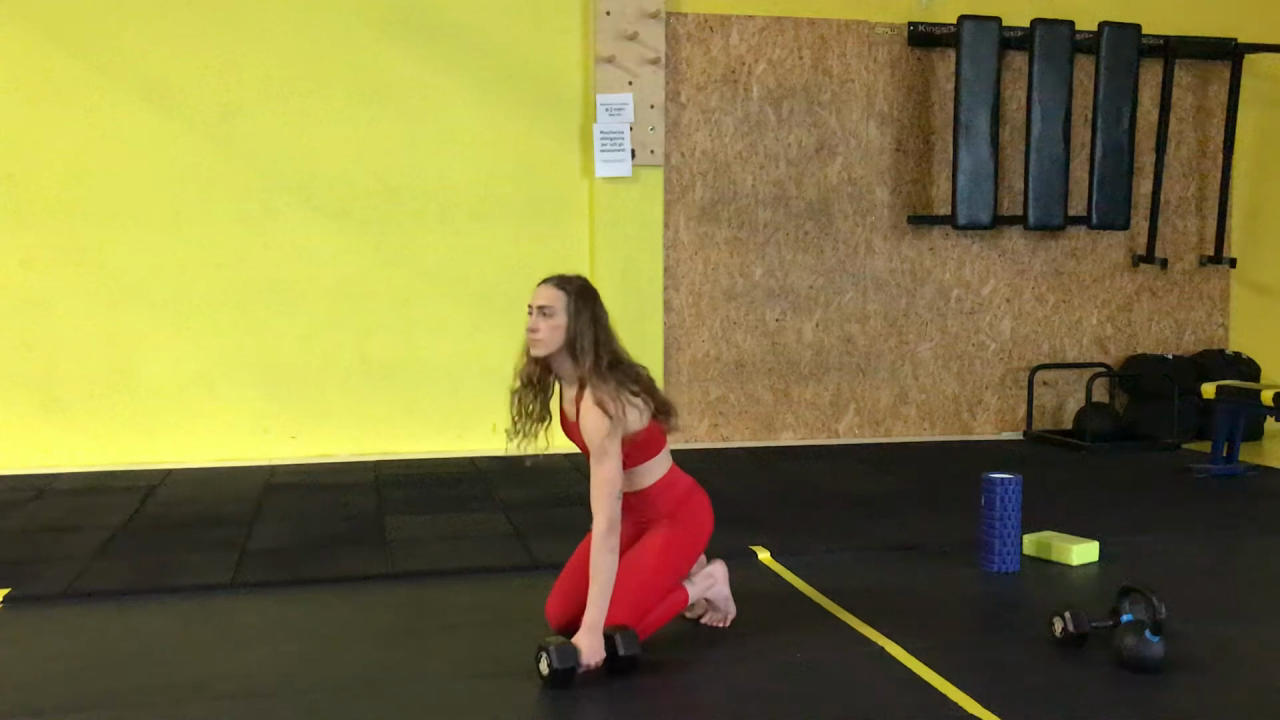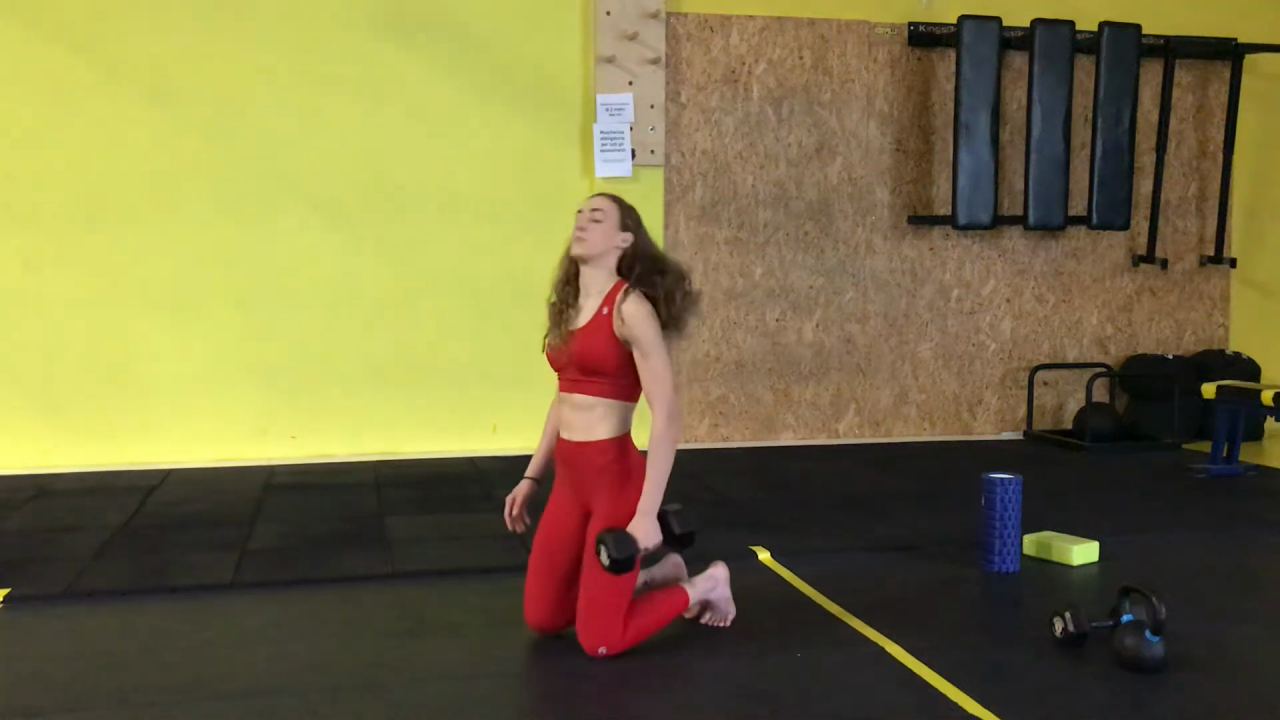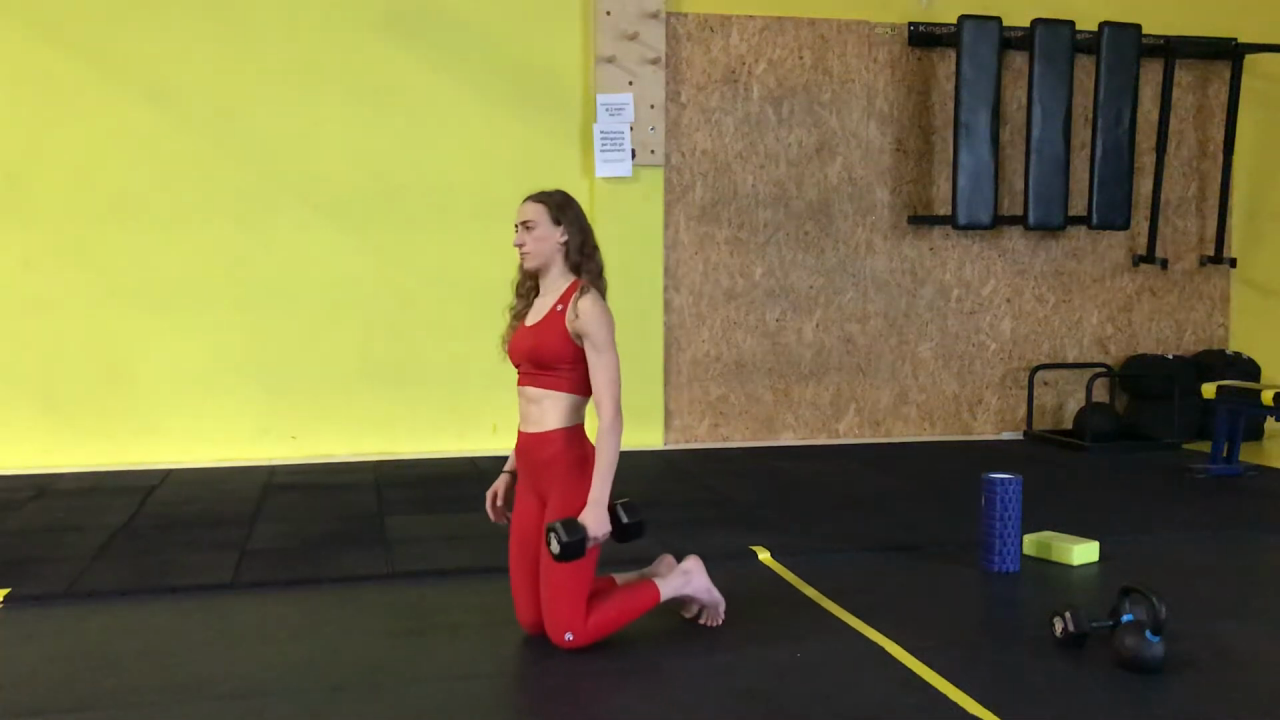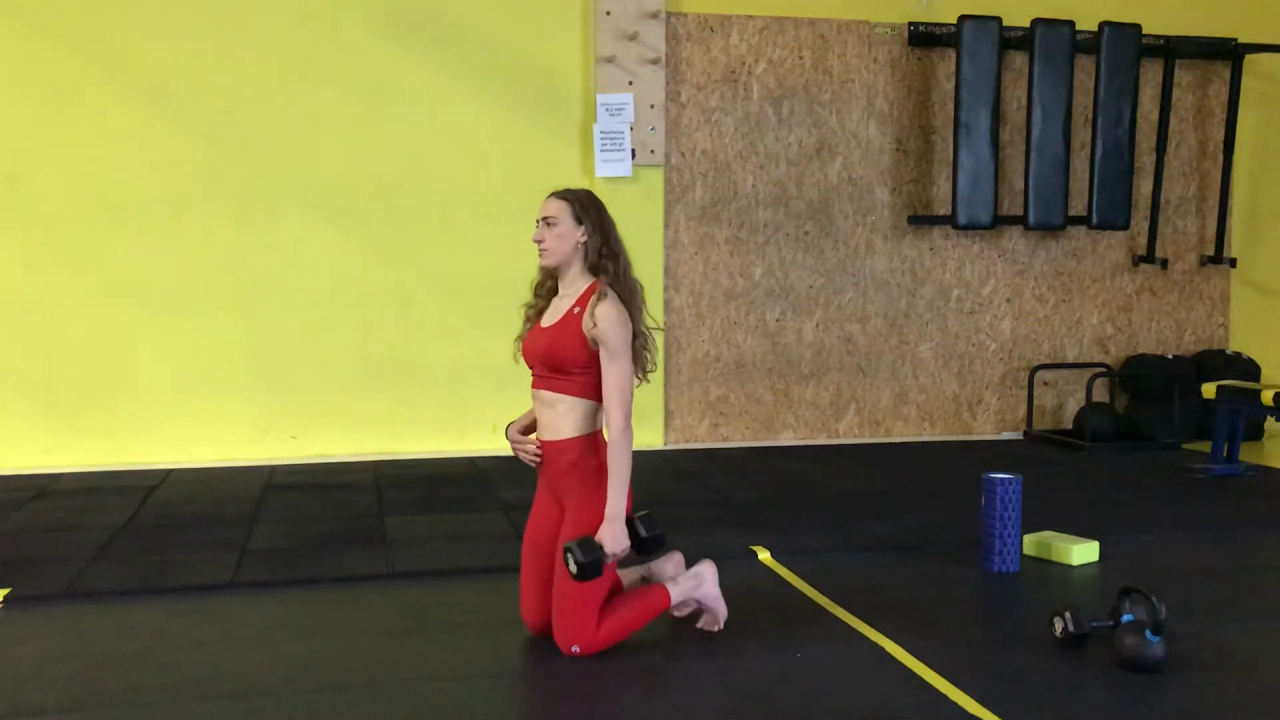
dt=0.7s
person 1, frame 1
left shoulder: (598, 401)
right shoulder: (568, 378)
left elbow: (606, 525)
left wrist: (593, 630)
left hip: (677, 518)
right hip: (634, 512)
left knee: (601, 637)
right knee: (559, 617)
left ankle: (702, 583)
right ankle: (673, 573)
person 1, frame 2
left shoulder: (631, 307)
right shoulder: (569, 305)
left elbow: (667, 416)
left wrist: (647, 513)
right wrist: (531, 477)
left hip: (616, 475)
right hip: (569, 477)
left knee: (599, 641)
right knee: (541, 617)
left ankle: (705, 584)
right ankle: (657, 575)
person 1, frame 3
left shoulder: (584, 305)
right shoulder: (531, 303)
left elbow: (610, 414)
left wrist: (598, 503)
right wrist: (509, 472)
left hip: (570, 469)
right hip: (532, 471)
left knee: (567, 630)
right knee: (533, 620)
left ankle: (680, 580)
right ankle: (654, 574)
person 1, frame 4
left shoulder: (604, 309)
right shoulder: (548, 303)
left elbow: (619, 422)
left wrist: (616, 518)
right wrist: (520, 424)
left hip: (589, 475)
right hip: (552, 476)
left knee: (575, 638)
right knee: (538, 620)
left ankle: (690, 584)
right ankle: (653, 572)
